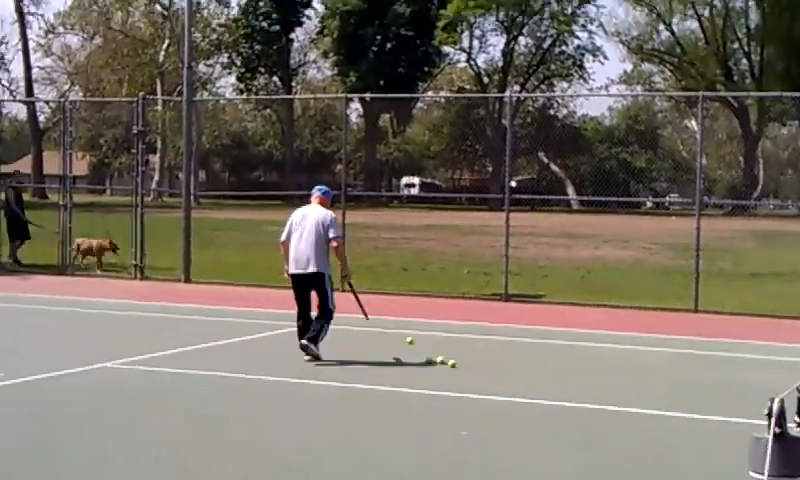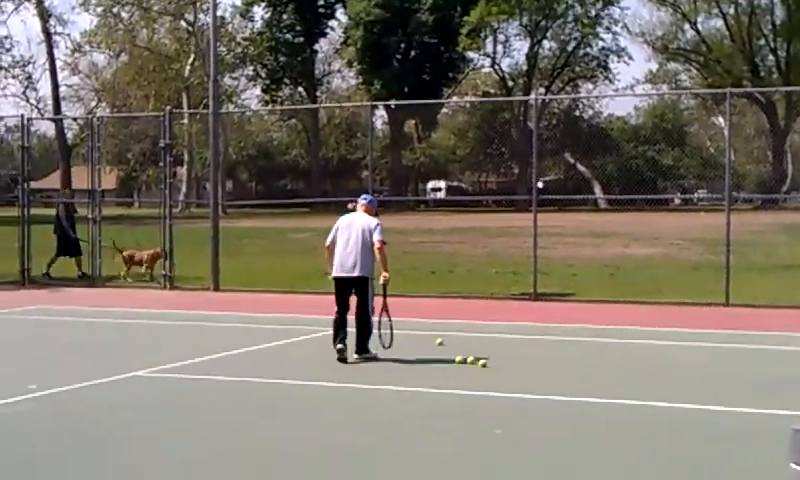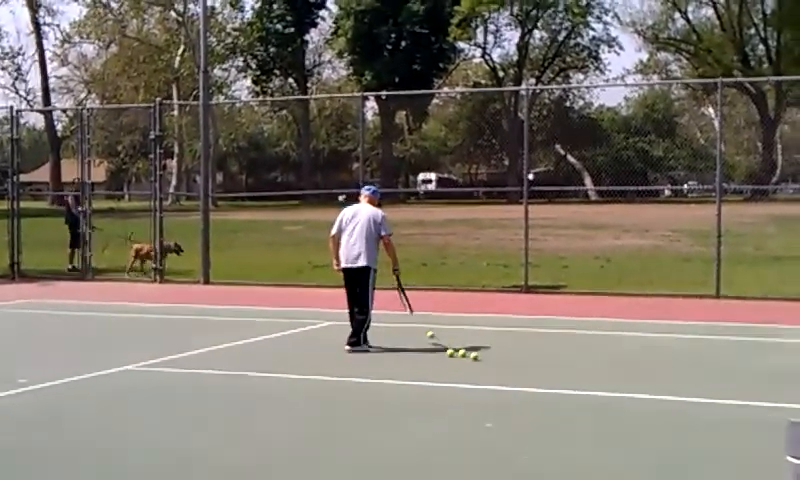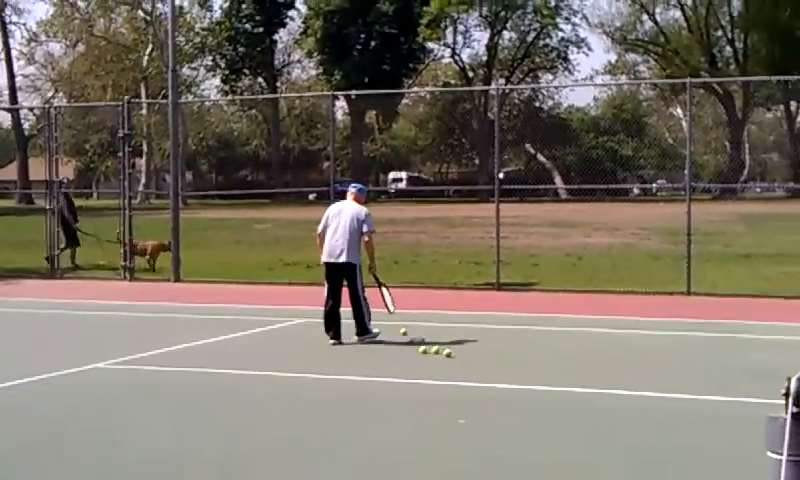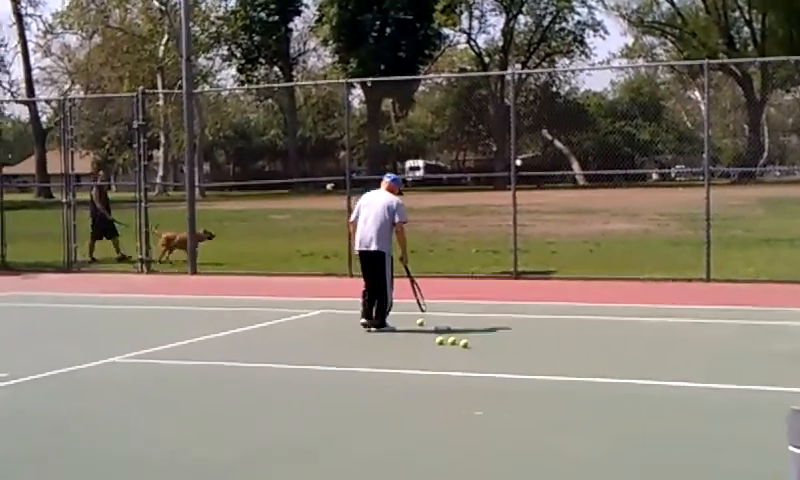
dt=0.4s
person 1, frame 1
left shoulder: (297, 213)
right shoulder: (328, 216)
left elbow: (283, 241)
right elbow: (335, 244)
left wrist: (286, 265)
right wrist: (344, 267)
left hip: (296, 269)
right hip: (318, 269)
left knee: (303, 311)
right knee: (326, 309)
left ankle: (309, 350)
right ankle: (310, 340)
person 1, frame 2
left shoulder: (342, 220)
right shoulder: (373, 223)
left elbow: (328, 246)
right elbow: (378, 247)
left wrist: (331, 267)
right wrist: (384, 271)
left hip: (340, 272)
right hip: (363, 273)
left knee: (341, 311)
right knee: (364, 311)
left ankle: (340, 344)
right ankle: (362, 350)
person 1, frame 3
left shoulder: (346, 211)
right shoulder: (379, 214)
left elbow: (333, 237)
right elbow: (387, 241)
left wrist: (335, 259)
right wrist: (395, 263)
left hip: (347, 263)
right hip: (367, 263)
left knee: (353, 301)
right knee: (364, 304)
left ankle: (359, 339)
right ankle: (354, 341)
person 1, frame 4
left shoulder: (333, 208)
right shoulder: (363, 212)
left elbow: (320, 233)
right elbow: (367, 239)
left wrist: (322, 254)
right wrist: (372, 261)
left hip: (330, 258)
right hip: (351, 259)
left knee: (332, 298)
right knee: (357, 296)
left ankle: (333, 335)
right ankle: (363, 331)
person 1, frame 5
left shoulder: (365, 197)
right shoulder: (395, 202)
left elbow: (352, 222)
right elbow: (399, 229)
left wrist: (357, 242)
right wrist: (404, 252)
left hip: (363, 246)
right hip: (381, 248)
left knee: (369, 284)
right knee: (383, 286)
left ankle: (366, 317)
right ankle: (379, 323)
